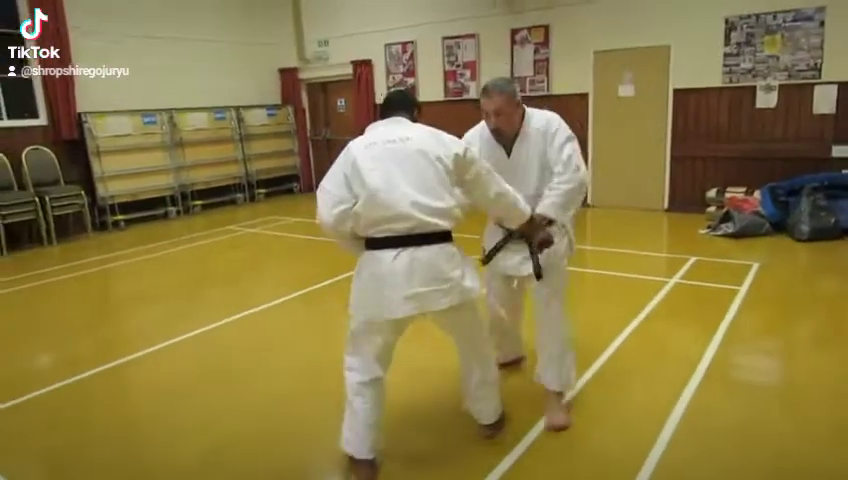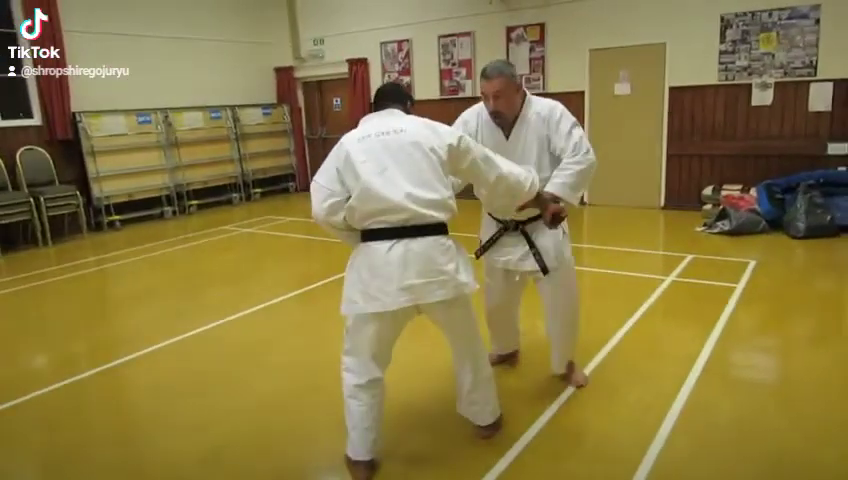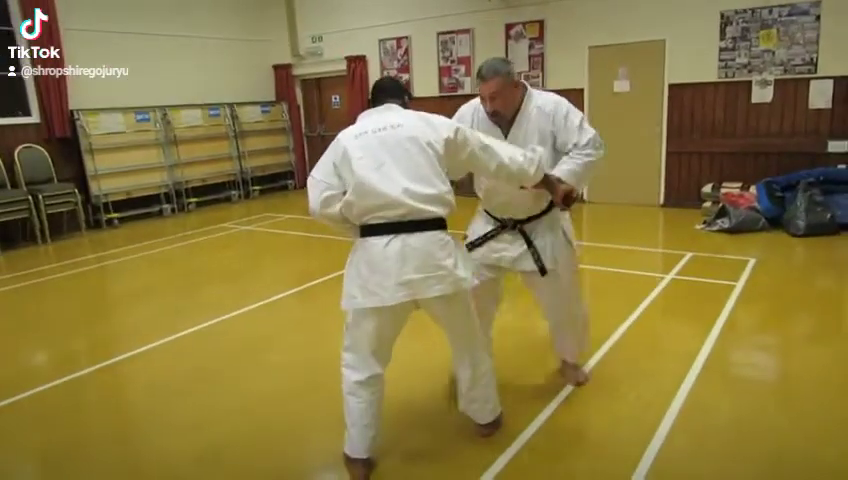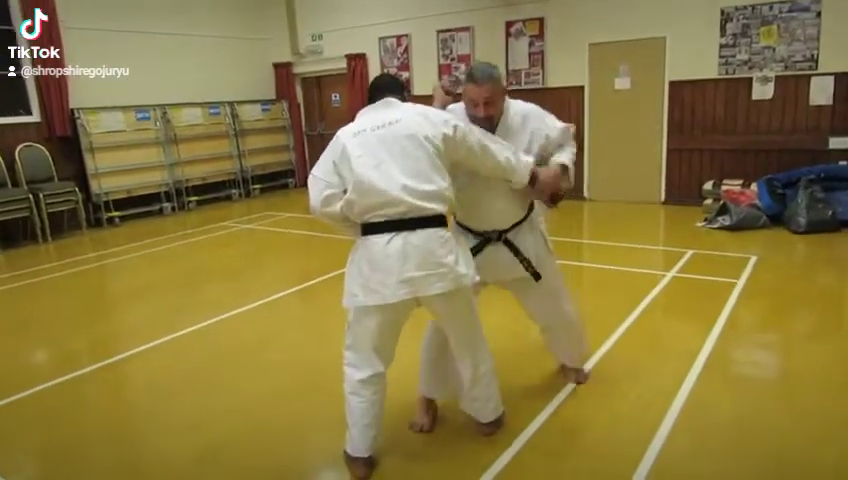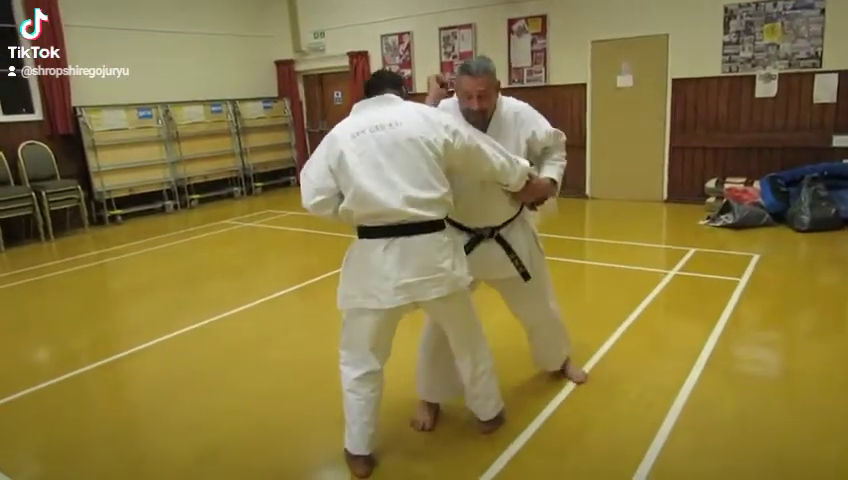
dt=0.2s
person 1, frame 1
left shoulder: (355, 150)
right shoulder: (442, 142)
left elbow: (332, 216)
right elbow: (494, 191)
right wrist: (533, 227)
left hip: (382, 268)
right hip: (439, 261)
left knee: (363, 363)
right knee: (473, 344)
right ankle: (490, 417)
person 1, frame 2
left shoulder: (349, 143)
right shoulder: (436, 132)
left elbow: (325, 209)
right elbow: (497, 173)
right wrist: (544, 201)
left hip: (377, 262)
right hip: (433, 254)
left knee: (362, 364)
right knee: (467, 343)
right ankle: (485, 418)
person 1, frame 3
left shoulder: (346, 138)
right shoulder: (434, 125)
left elbow: (321, 202)
right elbow: (500, 158)
right wrist: (550, 182)
left hip: (376, 257)
right hip: (432, 249)
left knee: (362, 360)
right knee: (467, 340)
right ankle: (485, 415)
person 1, frame 4
left shoulder: (345, 136)
right shoulder: (431, 119)
left elbow: (322, 201)
right elbow: (493, 153)
right wrist: (537, 177)
left hip: (377, 254)
right hip: (433, 245)
left knee: (364, 358)
right knee: (467, 338)
right ankle: (488, 414)
person 1, frame 5
left shoulder: (340, 133)
right shoulder: (431, 119)
left elbow: (316, 199)
right elbow: (489, 159)
right wrist: (525, 180)
left hip: (374, 256)
right hip: (431, 248)
left knee: (360, 357)
right knee: (467, 337)
right ankle: (488, 412)
person 2, frame 1
left shoulder: (549, 127)
right shoulder: (475, 139)
left elbow: (573, 177)
left wrist: (541, 218)
left hip: (546, 230)
right hip: (502, 233)
left knee: (551, 309)
right knee: (498, 304)
left ankle: (557, 394)
right ankle: (510, 354)
person 2, frame 2
left shoulder: (550, 114)
right shoulder: (471, 120)
left elbow: (582, 158)
left wrist: (551, 196)
left hip: (544, 226)
right hip: (499, 227)
left knee: (561, 298)
right knee: (497, 300)
left ankle: (565, 362)
right ankle: (506, 349)
person 2, frame 3
left shoulder: (552, 108)
right shoulder: (470, 114)
left elbow: (590, 146)
left wrist: (557, 181)
left hip: (543, 225)
right hip: (491, 224)
left knee: (562, 300)
right knee: (471, 293)
left ankle: (569, 359)
person 2, frame 4
left shoulder: (529, 117)
right shoulder: (450, 121)
left elbow: (564, 140)
left wrist: (559, 169)
left hip: (521, 235)
right hip: (467, 239)
left knee: (553, 305)
right knee: (447, 317)
left ankle: (570, 360)
right ankle: (428, 398)
person 2, frame 5
left shoulder: (520, 115)
left elbow: (554, 146)
left wrist: (549, 180)
right wrist: (428, 108)
left hip: (510, 233)
left knee: (539, 305)
right knee: (442, 319)
left ankle: (558, 360)
right ankle: (430, 398)
